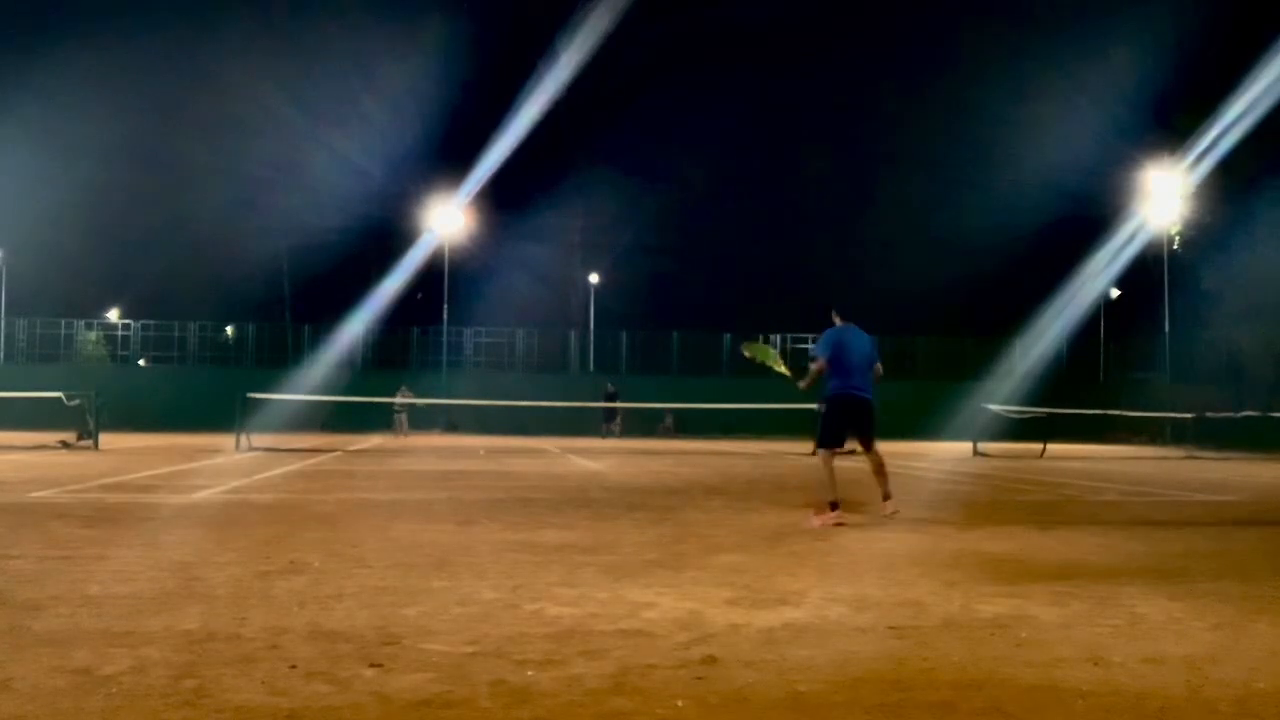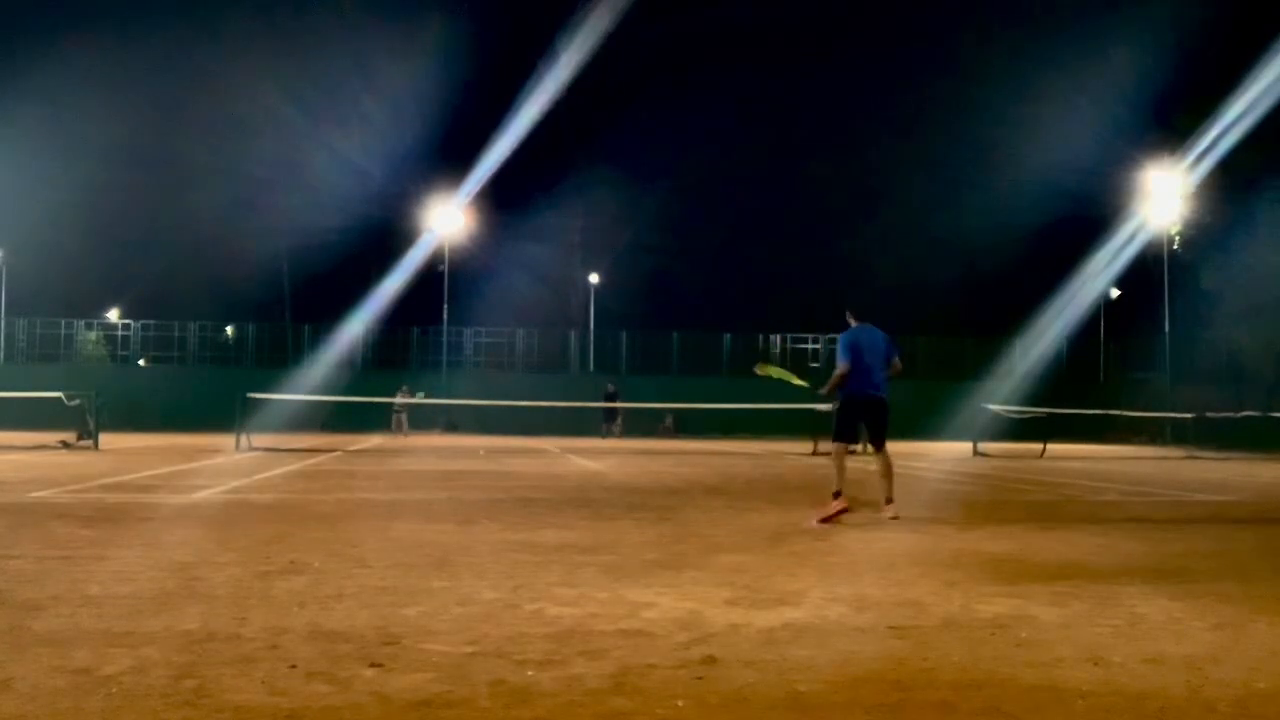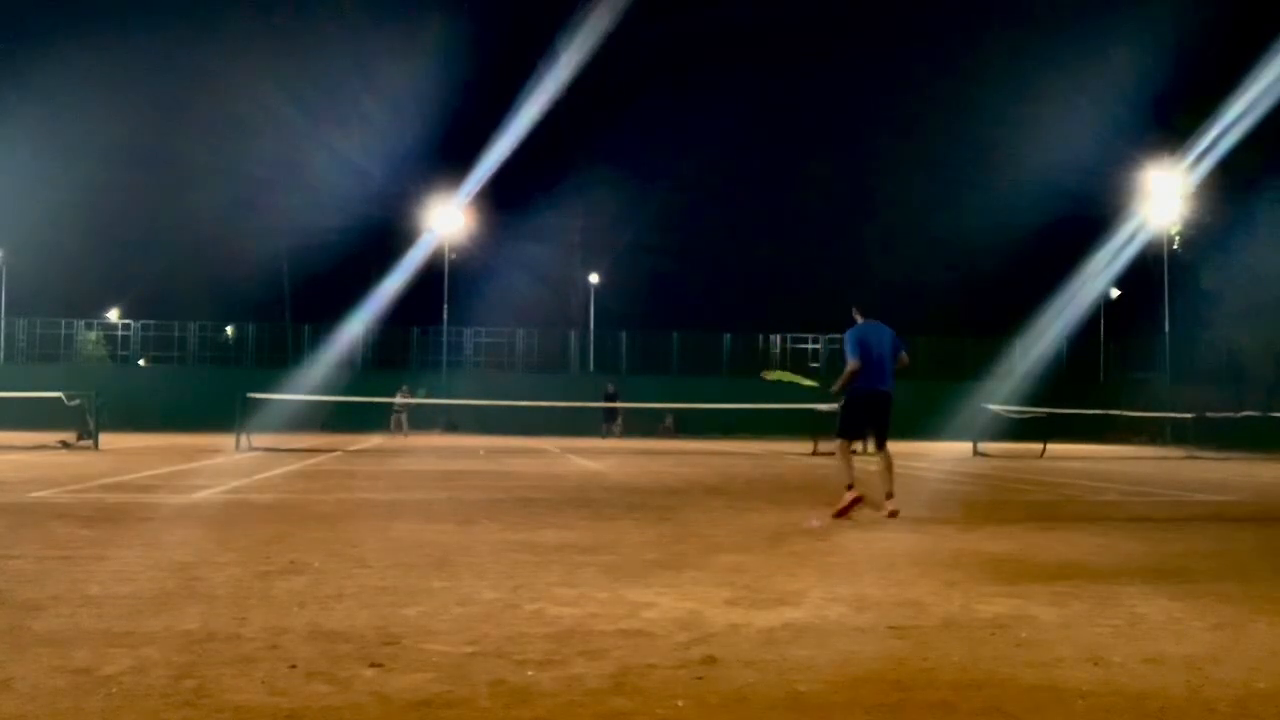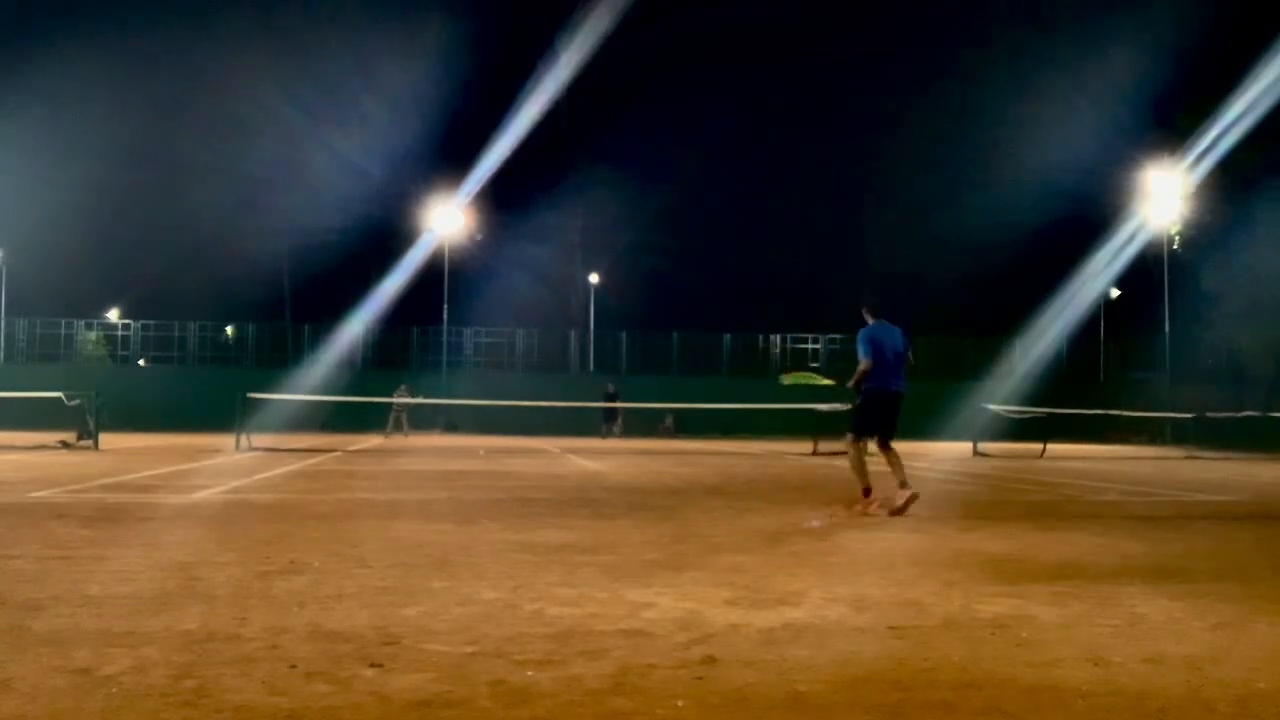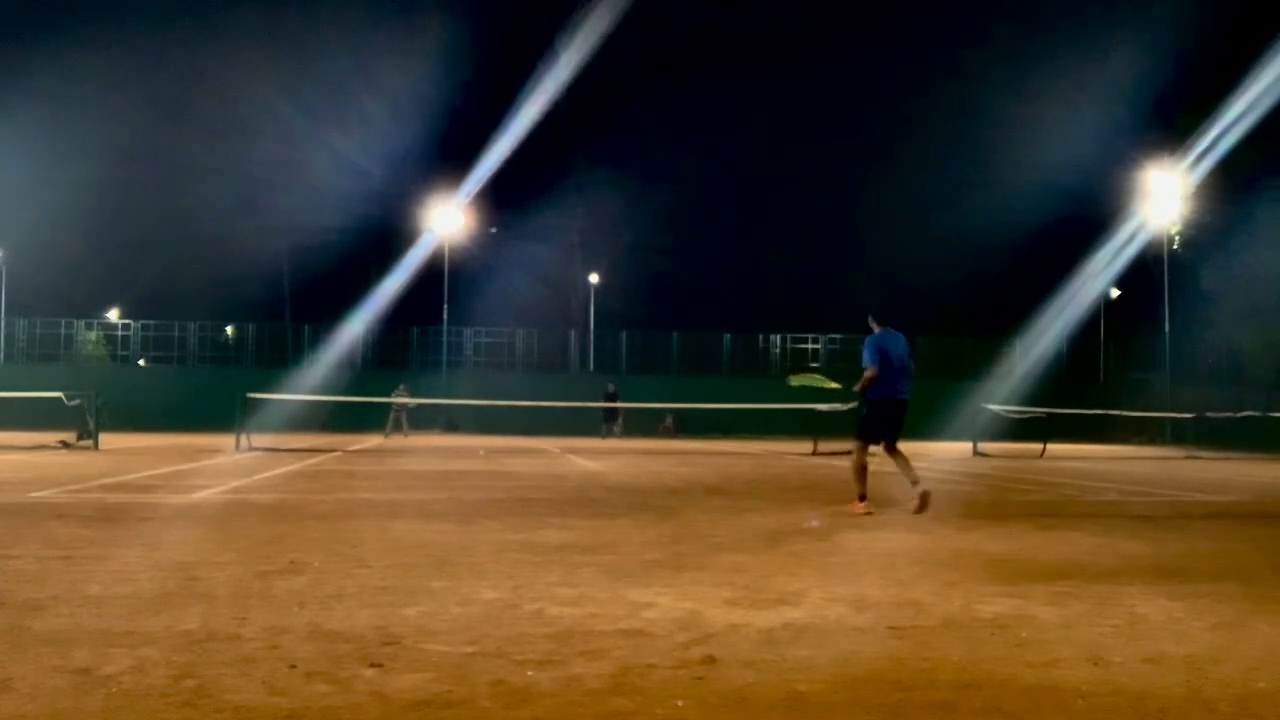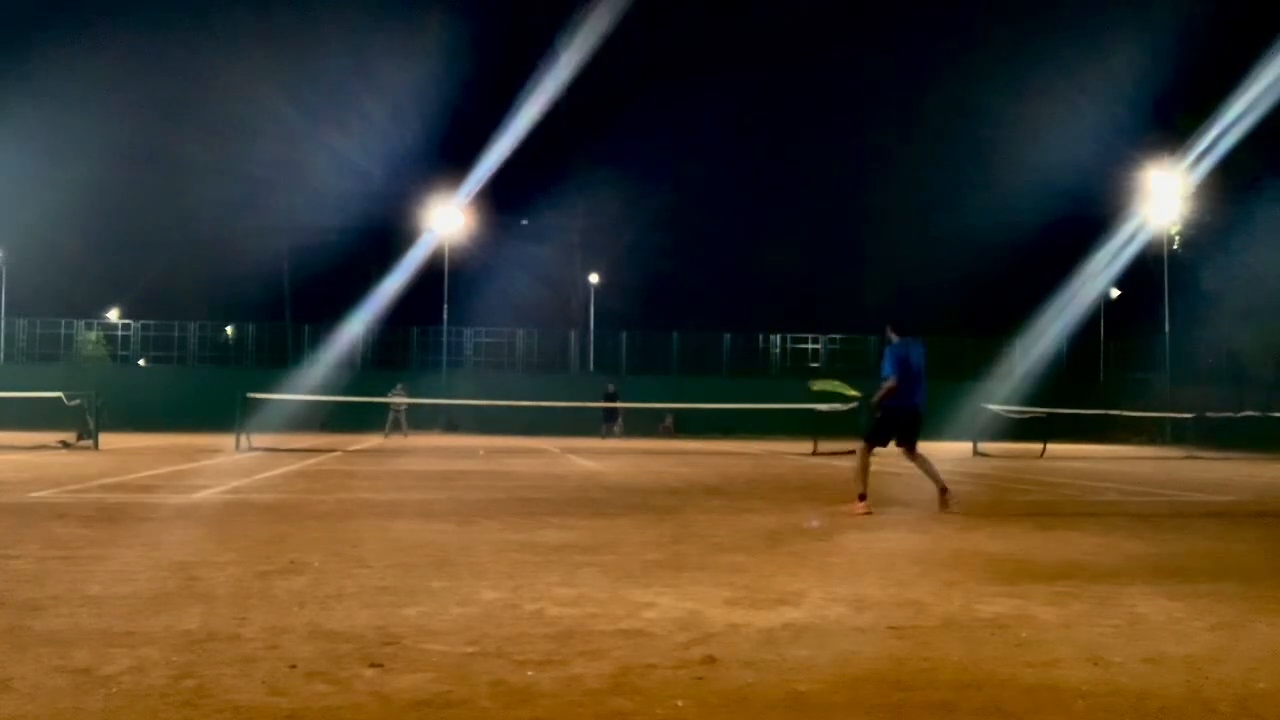
dt=0.1s
person 1, frame 1
left shoulder: (830, 336)
right shoulder: (867, 339)
left elbow: (819, 365)
right elbow: (878, 371)
left wrist: (806, 383)
left hip: (837, 399)
right hip: (864, 400)
left knee: (826, 455)
right knee: (869, 449)
left ankle: (833, 510)
right ankle: (888, 500)
person 1, frame 2
left shoulder: (847, 337)
right shoulder: (882, 337)
left elbow: (844, 369)
right elbow: (896, 367)
left wrist: (828, 389)
left hip: (852, 397)
right hip: (878, 398)
left knee: (838, 450)
right knee: (880, 450)
left ankle: (838, 498)
right ankle: (889, 504)
person 1, frame 3
left shoulder: (854, 333)
right shoulder: (888, 332)
left elbow: (854, 365)
right elbow: (903, 361)
left wrist: (839, 386)
left hip: (860, 393)
right hip: (884, 394)
left knee: (842, 445)
right knee: (881, 446)
left ankle: (851, 490)
right ankle: (888, 500)
person 1, frame 4
left shoulder: (866, 333)
right shoulder: (897, 333)
left elbow: (866, 364)
right elbow: (908, 360)
left wrist: (853, 382)
left hip: (873, 393)
right hip: (895, 393)
left knee: (854, 442)
right knee: (884, 445)
left ankle: (867, 495)
right ankle: (904, 488)
person 1, frame 5
left shoulder: (873, 341)
right shoulder: (901, 339)
left elbow: (872, 372)
right elbow: (909, 368)
left wrist: (859, 387)
left hip: (878, 401)
right hip: (900, 401)
left knee: (859, 448)
right knee: (891, 448)
left ankle: (862, 501)
right ankle: (917, 486)
person 1, frame 6
left shoulder: (893, 351)
right shoulder: (918, 348)
left elbow: (892, 382)
left wrist: (877, 398)
left hip: (894, 408)
right hip: (915, 409)
left knee: (864, 450)
right knee: (911, 452)
left ankle: (862, 501)
right ankle: (943, 490)
